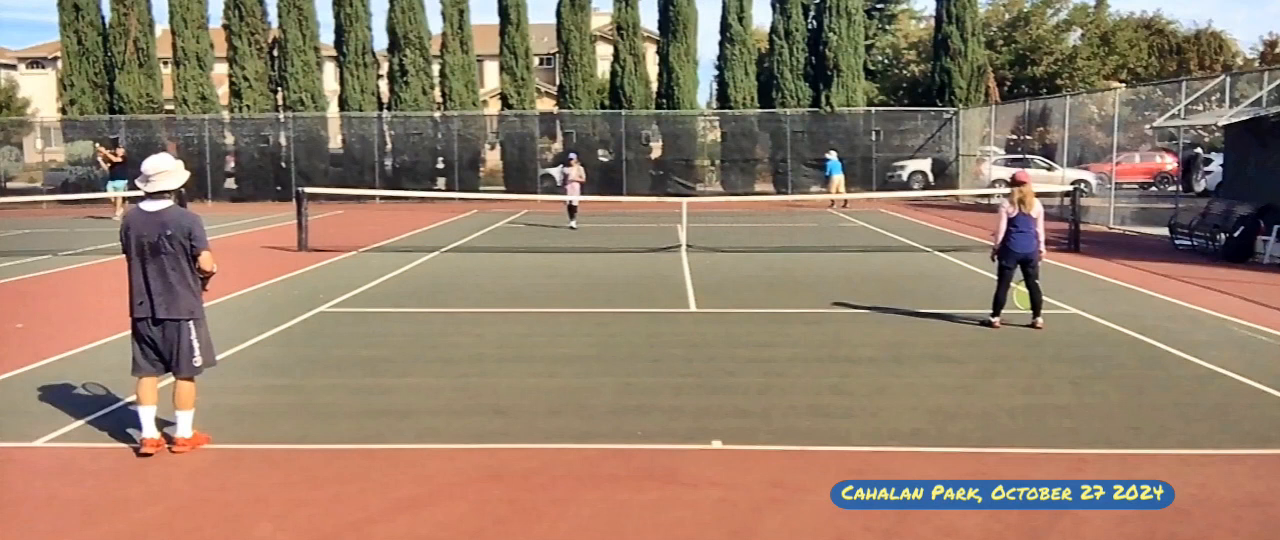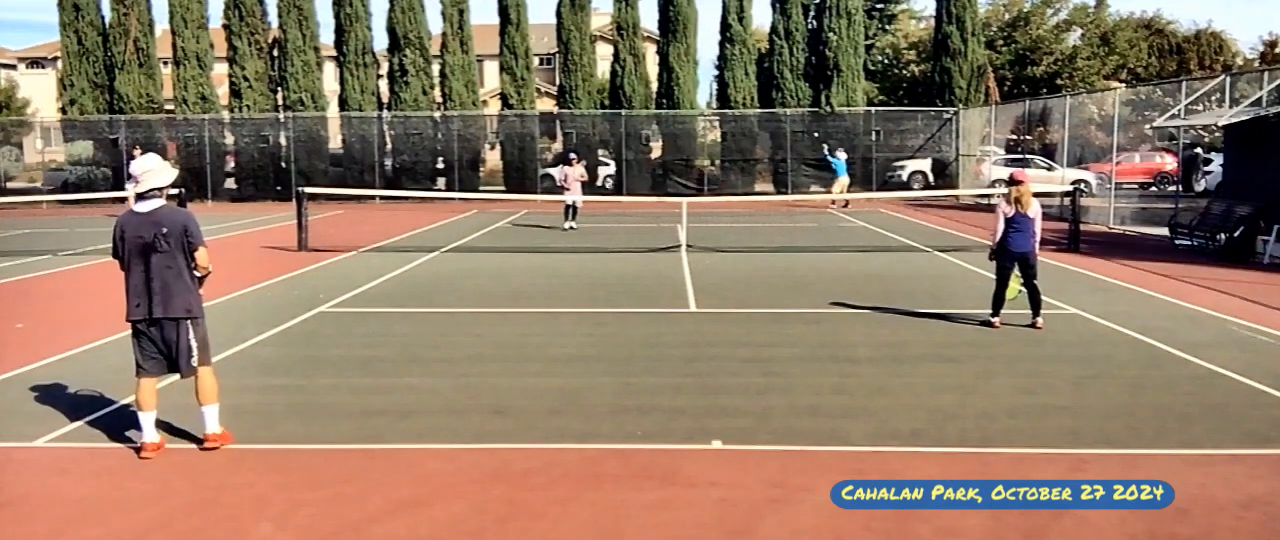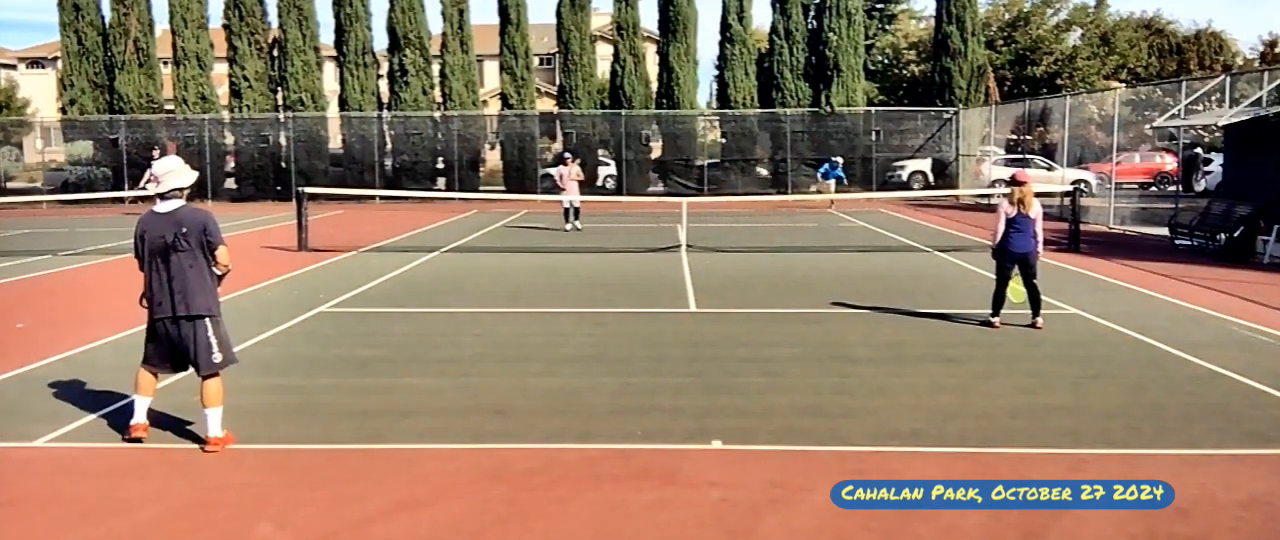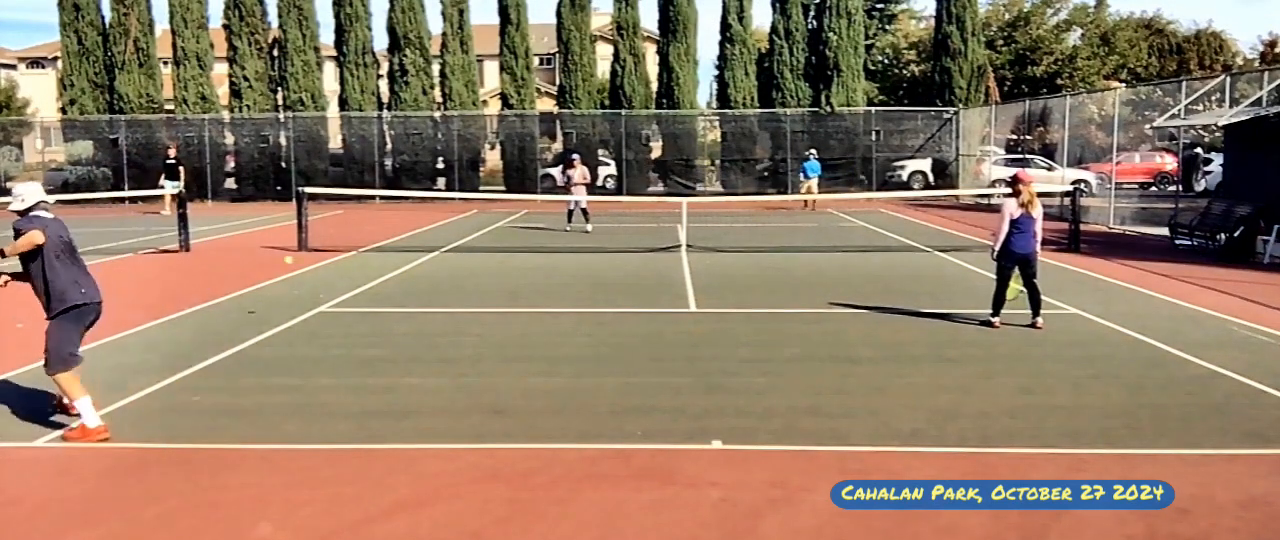
dt=0.7s
person 1, frame 1
left shoulder: (130, 219)
right shoulder: (187, 220)
left elbow: (133, 258)
right elbow: (207, 266)
right wrist: (199, 279)
left hip: (143, 309)
right hip: (181, 307)
left knee: (147, 373)
right knee: (185, 374)
left ankle: (148, 435)
right ankle: (184, 435)
person 1, frame 2
left shoulder: (124, 222)
right shoulder: (181, 218)
left elbow: (123, 264)
right elbow: (203, 263)
right wrist: (194, 279)
left hip: (142, 309)
right hip: (181, 307)
left knee: (147, 375)
right knee: (202, 367)
left ankle: (149, 439)
right ankle: (212, 431)
person 1, frame 3
left shoulder: (144, 223)
right shoulder: (201, 218)
left elbow: (144, 265)
right elbow: (223, 262)
right wrist: (211, 280)
left hip: (160, 309)
right hip: (197, 308)
left knee: (150, 366)
right knee: (211, 372)
left ankle: (138, 422)
right ankle: (215, 434)
person 1, frame 4
left shoulder: (25, 224)
right shoulder: (58, 225)
left elbow: (36, 237)
left hip: (68, 305)
right hip: (89, 299)
left knee: (60, 368)
right knee: (67, 354)
left ankle: (93, 424)
right ankle: (70, 401)
person 2, frame 1
left shoulder: (1007, 204)
right shoulder: (1037, 204)
left elbow: (1001, 229)
right elbow: (1040, 229)
left wrist: (995, 247)
right wrist: (1042, 247)
left hip: (1010, 249)
right hip: (1030, 250)
left knee: (1003, 284)
right knee: (1033, 285)
left ankle: (995, 318)
right ankle: (1037, 319)
person 2, frame 2
left shoulder: (1004, 204)
right shoulder: (1034, 204)
left elbow: (999, 229)
right elbow: (1037, 230)
left wrist: (993, 247)
right wrist: (1036, 247)
left hip: (1007, 249)
right hip: (1027, 249)
left knee: (1001, 285)
right knee: (1031, 284)
left ankle: (995, 318)
right ankle: (1037, 319)
person 2, frame 3
left shoulder: (1005, 204)
right shoulder: (1035, 204)
left elbow: (999, 229)
right elbow: (1038, 229)
left wrist: (994, 246)
right wrist: (1039, 247)
left hip: (1008, 249)
right hip: (1028, 250)
left knee: (1001, 284)
right knee: (1031, 284)
left ankle: (995, 318)
right ankle: (1037, 318)
person 2, frame 4
left shoulder: (1009, 203)
right shoulder: (1037, 204)
left elbow: (1003, 229)
right elbow: (1038, 230)
left wrist: (995, 248)
right wrist: (1037, 247)
left hip: (1010, 250)
right hip: (1029, 251)
left knee: (1002, 284)
right knee: (1031, 284)
left ankle: (995, 318)
right ankle: (1037, 318)
